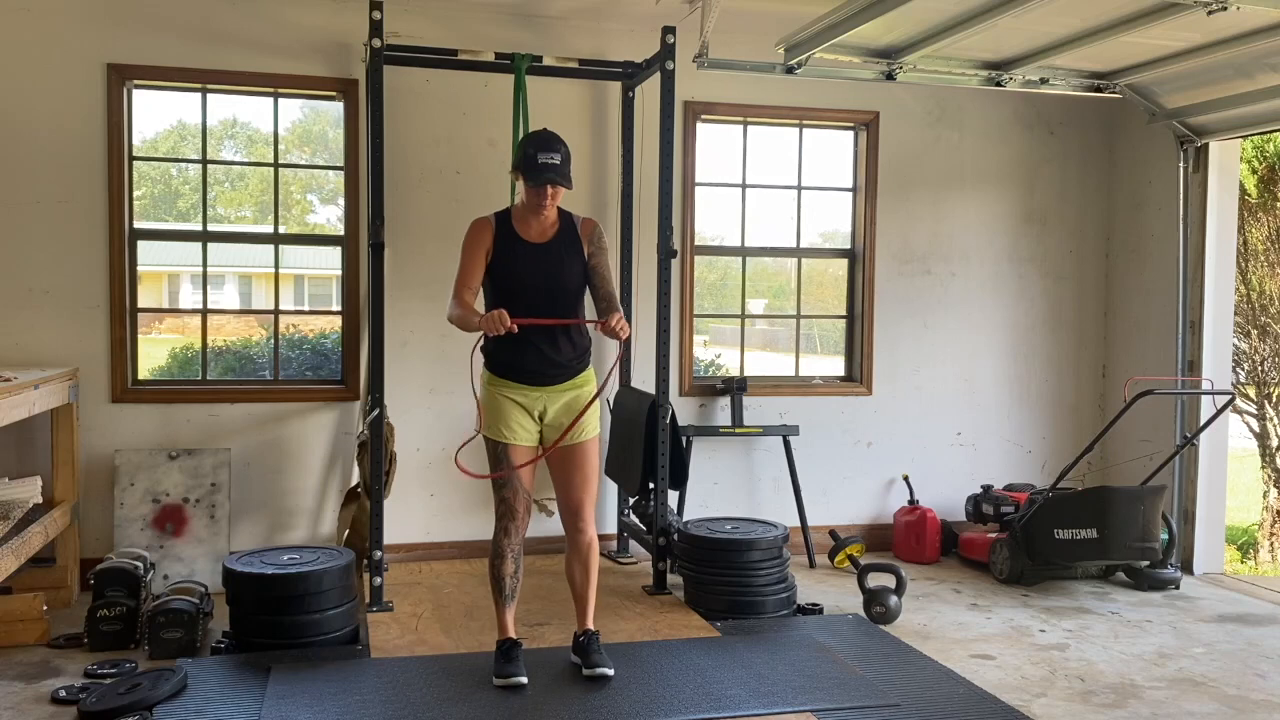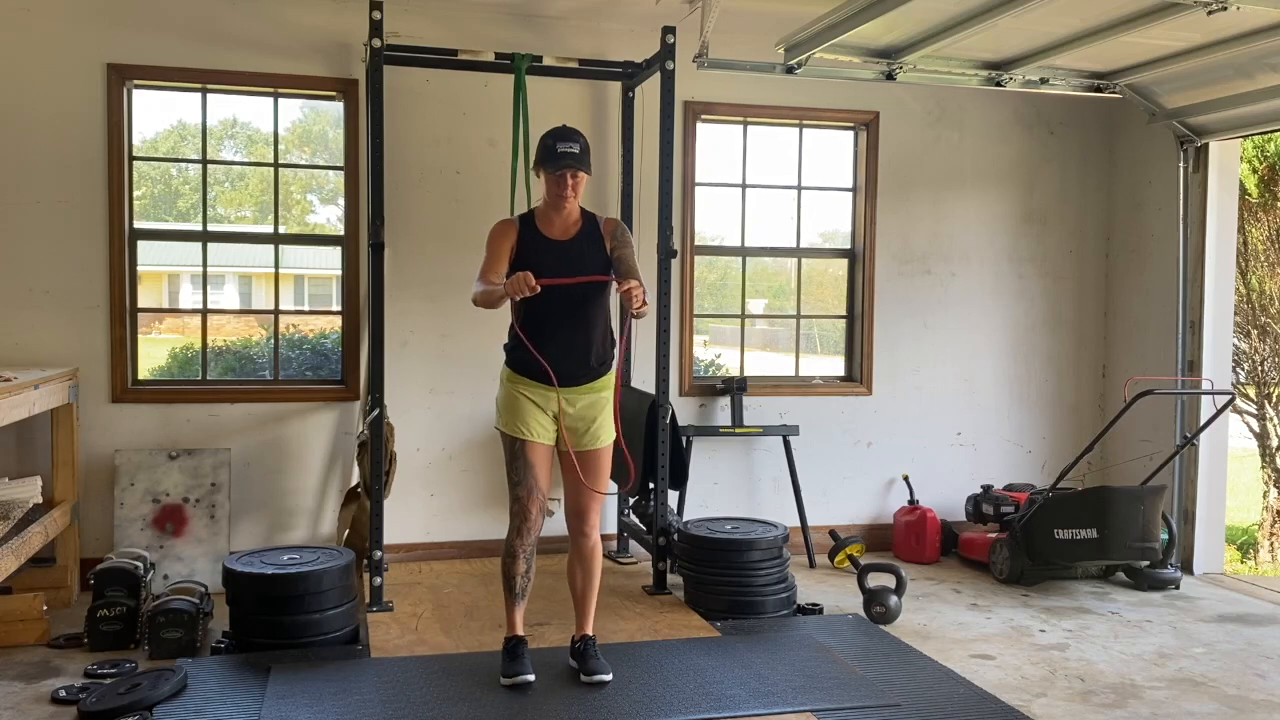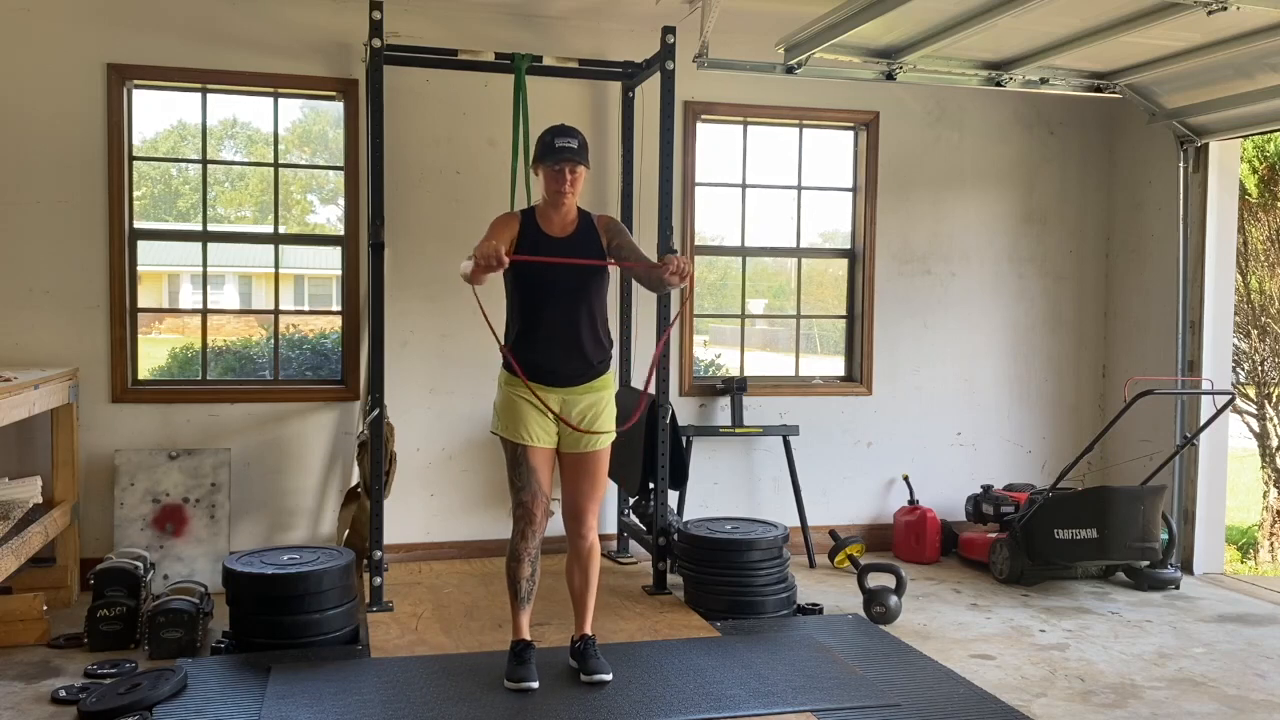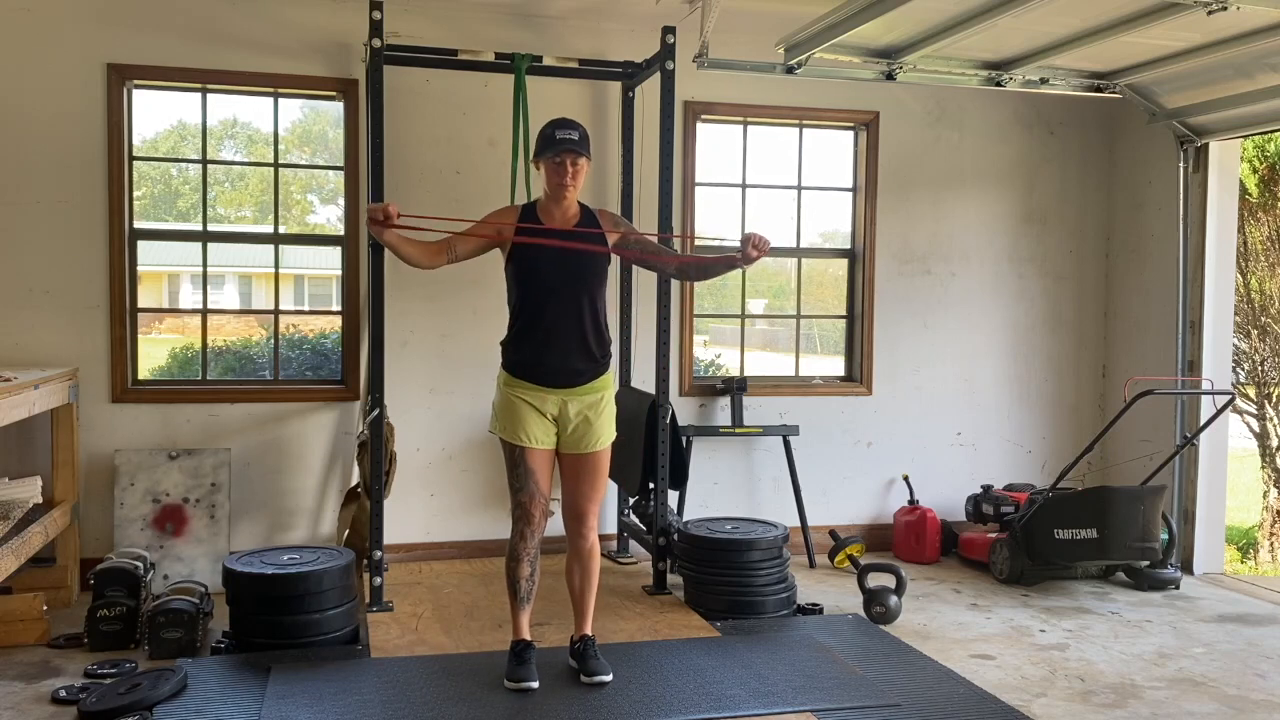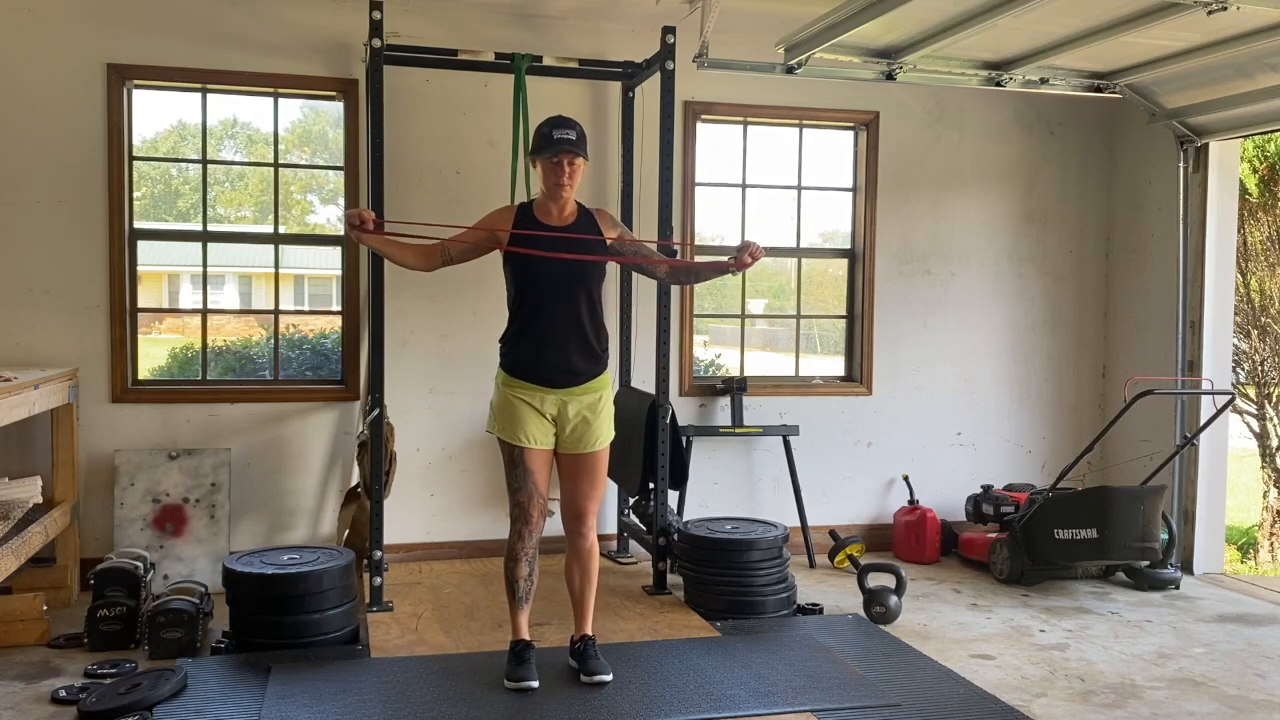
dt=0.4s
person 1, frame 1
left shoulder: (586, 232)
right shoulder: (486, 231)
left elbow: (605, 294)
right elbow: (456, 305)
left wrist: (615, 317)
right wrist: (480, 318)
left hip: (574, 390)
right hip: (508, 390)
left knee: (581, 521)
right knee: (511, 519)
left ankle: (586, 634)
right ankle: (507, 641)
person 1, frame 2
left shoulder: (610, 232)
right shoulder: (510, 231)
left elbow: (633, 285)
right elbow: (480, 292)
left wrist: (636, 296)
right wrist: (506, 288)
left hip: (593, 392)
right hip: (528, 389)
left knee: (587, 524)
right knee: (526, 518)
left ankle: (584, 638)
right ankle: (515, 639)
person 1, frame 3
left shoulder: (605, 229)
right shoulder: (512, 226)
left elbow: (645, 271)
right elbow: (470, 270)
left wrist: (669, 272)
right wrist: (481, 262)
left hip: (591, 392)
right hip: (527, 392)
left knee: (584, 524)
right knee: (530, 521)
left ankle: (584, 638)
right ankle: (521, 642)
person 1, frame 4
left shoulder: (606, 227)
right shoulder: (510, 222)
left elbow: (676, 265)
right elbow: (434, 255)
left wrist: (736, 259)
right wrist: (387, 234)
left hip: (591, 392)
right hip: (526, 392)
left knee: (585, 524)
right knee: (528, 522)
left ankle: (584, 638)
right ankle: (521, 643)
person 1, frame 5
left shoulder: (603, 226)
right shoulder: (507, 222)
left elbow: (666, 270)
right elbow: (432, 257)
left wrist: (729, 265)
right wrist: (369, 237)
left hip: (589, 392)
right hip: (524, 392)
left knee: (583, 524)
right knee: (526, 522)
left ankle: (584, 639)
right ankle: (520, 643)
